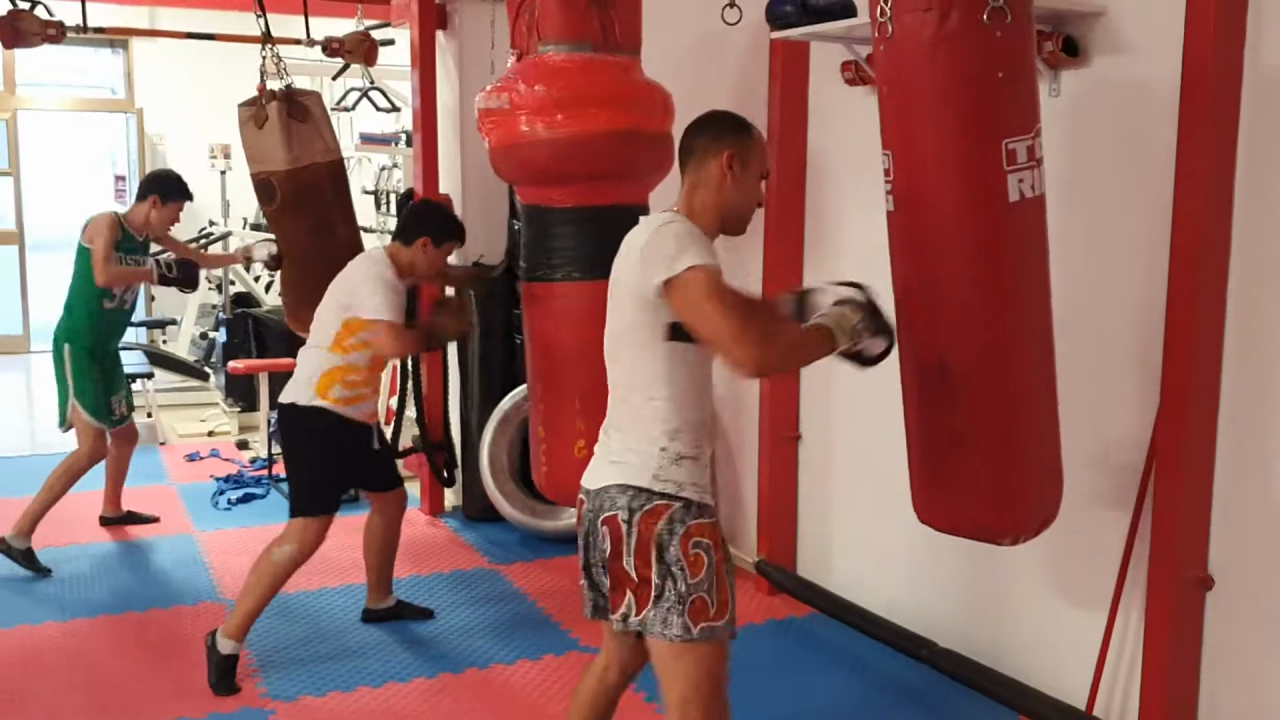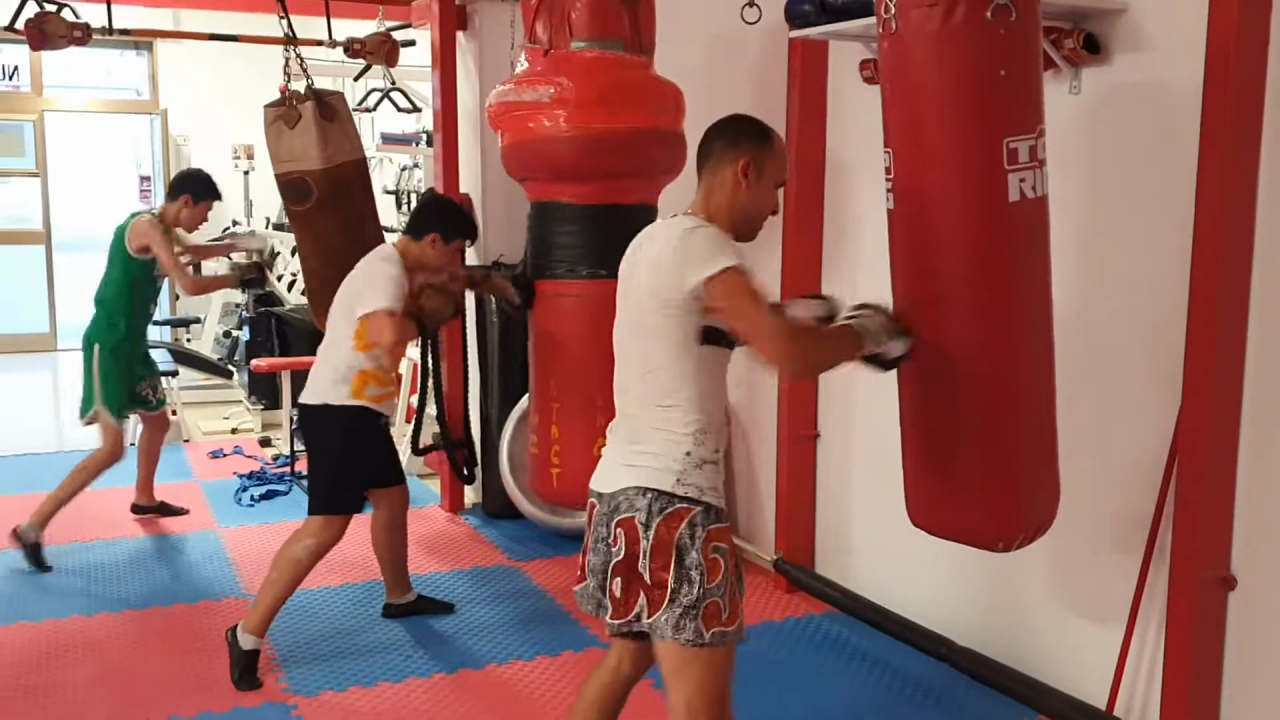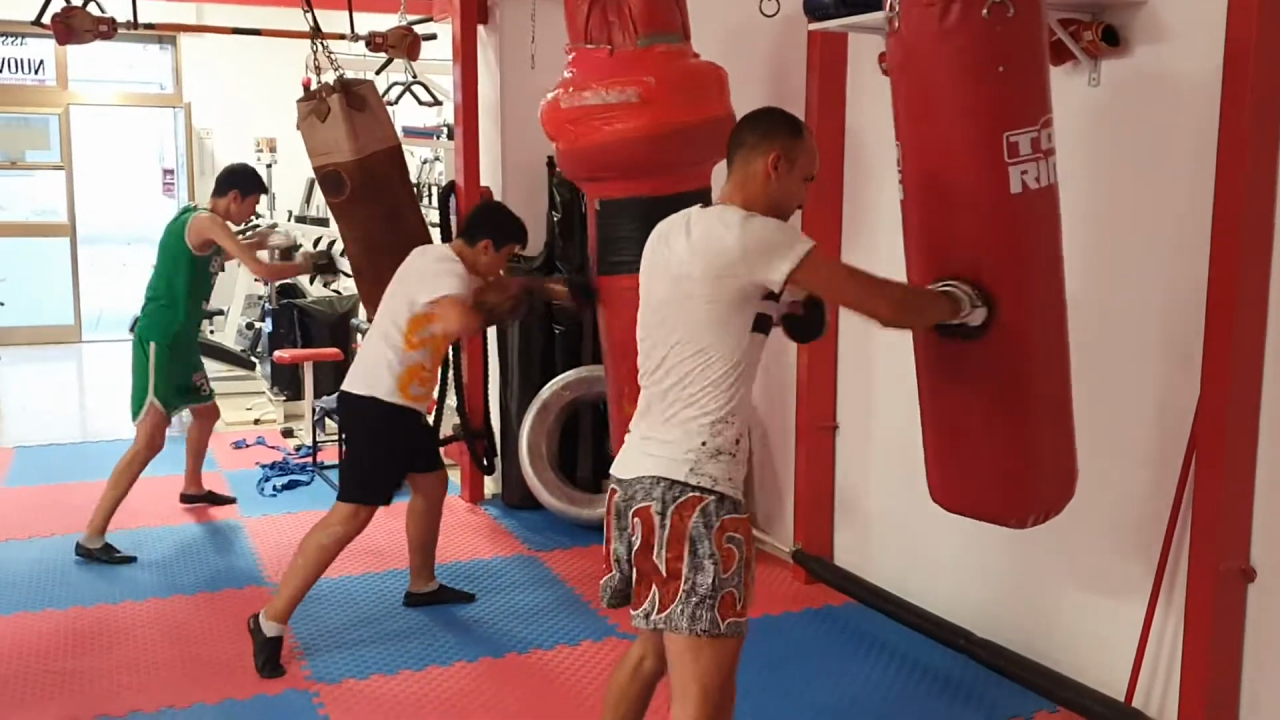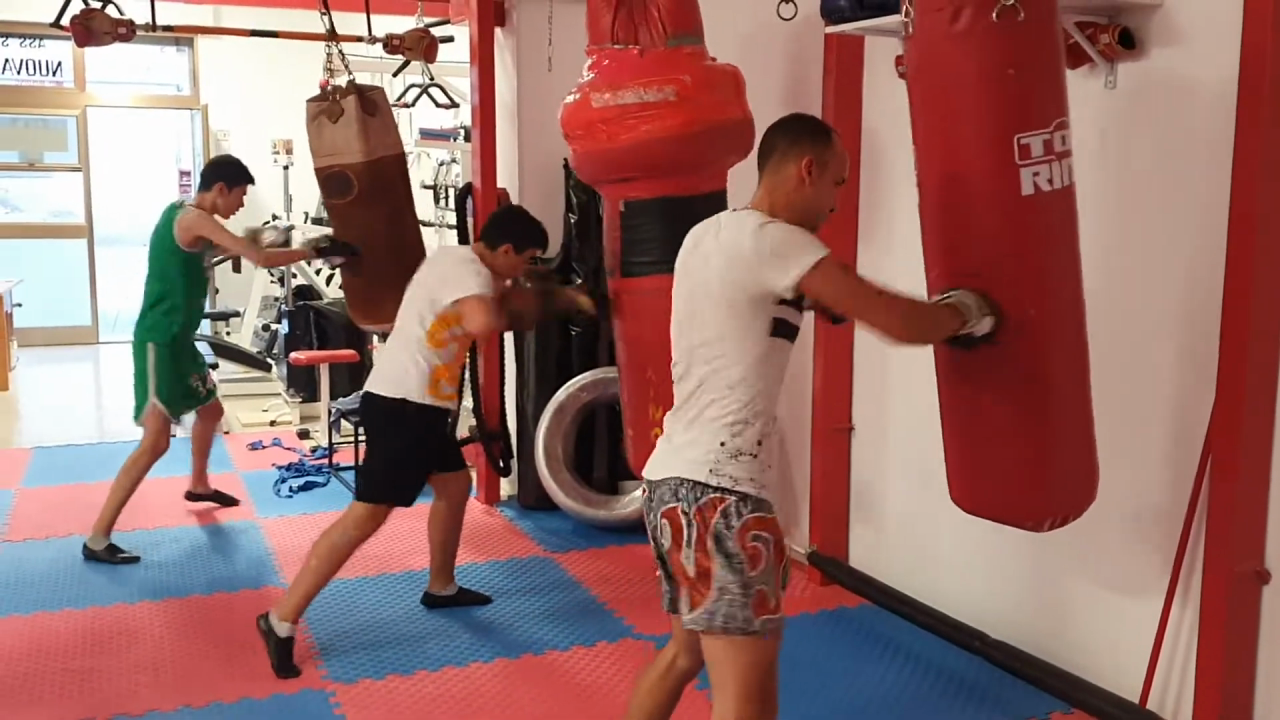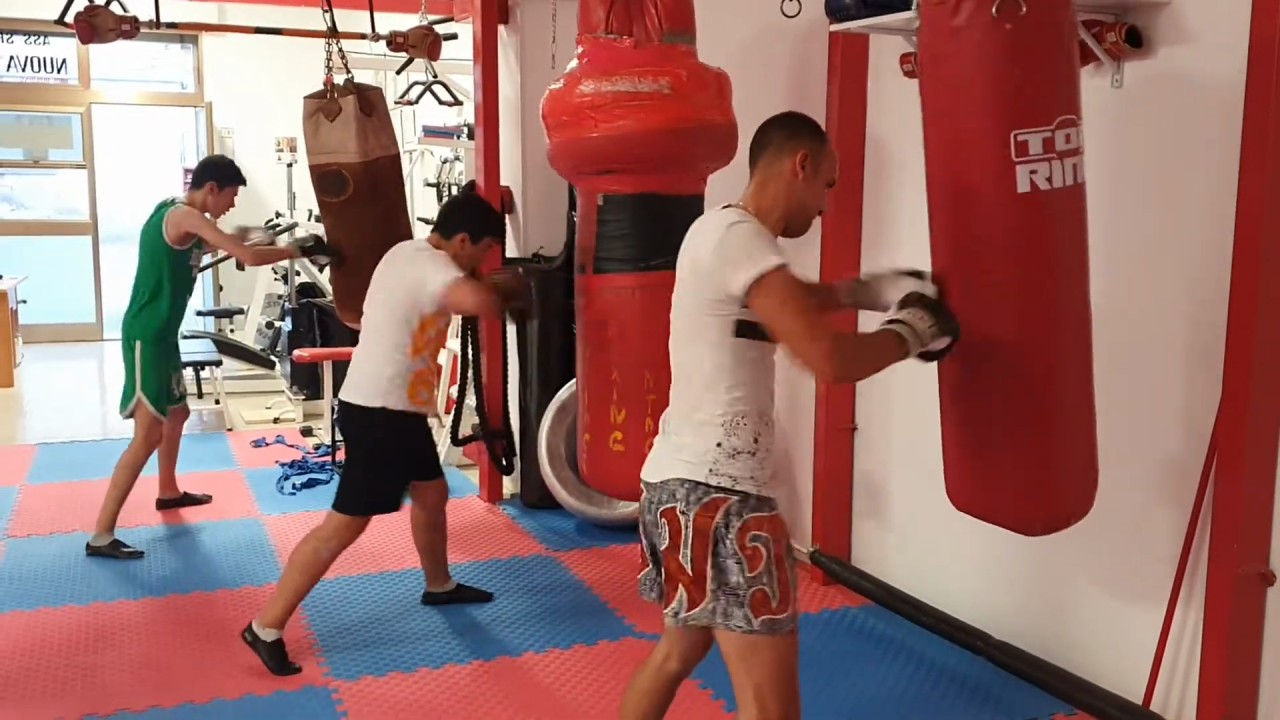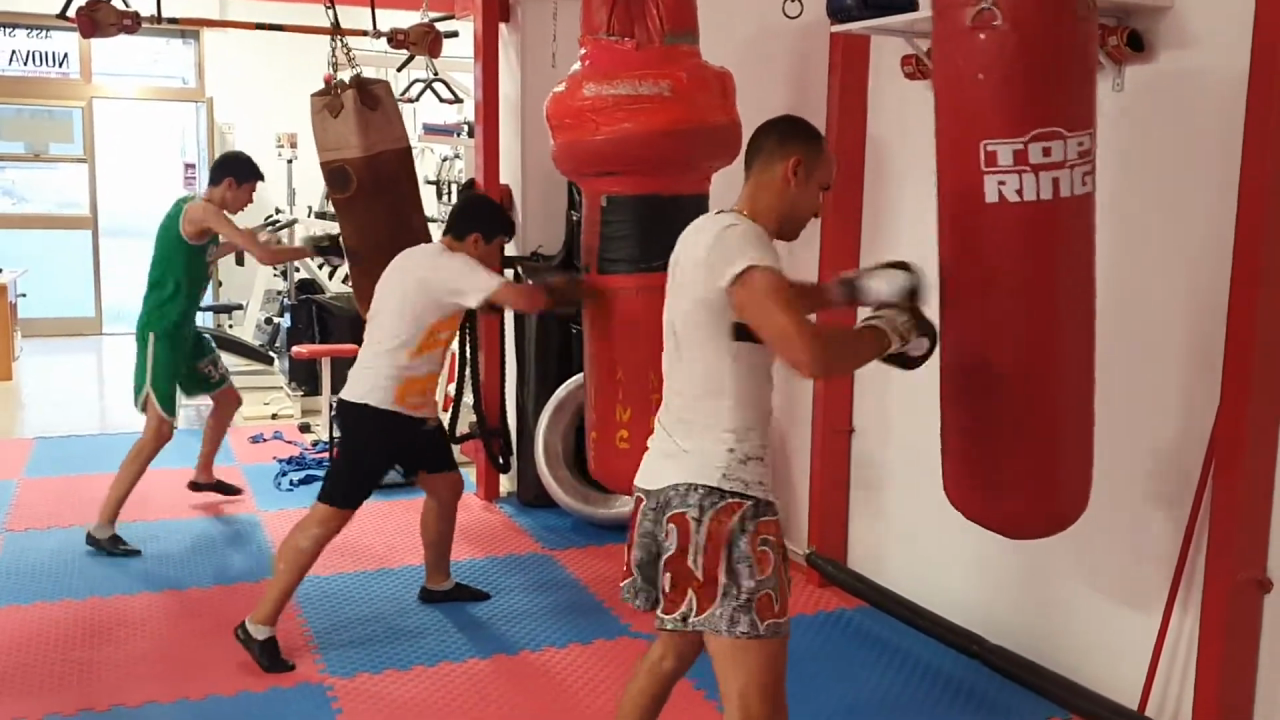
dt=0.7s
person 1, frame 1
left shoulder: (657, 236)
right shoulder: (673, 241)
left elbow: (733, 311)
right elbow: (753, 354)
left wrist: (802, 311)
right wrist: (842, 327)
left hip: (613, 485)
right hip: (657, 495)
left knee: (623, 652)
person 1, frame 2
left shoulder: (651, 243)
right shoulder: (701, 246)
right elbow: (788, 352)
right wrist: (867, 329)
left hip: (617, 485)
right hip: (669, 499)
left knee: (630, 654)
person 1, frame 3
left shoulder: (670, 231)
right shoulder: (753, 236)
right elbow: (889, 305)
left wrist: (788, 306)
right wrist: (960, 301)
left hip: (640, 474)
right hip: (692, 487)
left knee: (654, 648)
person 1, frame 4
left shoulder: (707, 236)
right shoulder: (769, 242)
right elbow: (896, 320)
right wrist: (969, 312)
left hip: (678, 474)
right hip: (719, 487)
left knee: (688, 649)
person 1, frame 5
left shoulder: (714, 230)
right shoulder: (744, 241)
left elbow: (801, 298)
right elbow: (830, 360)
left wrist: (874, 288)
right wrist: (913, 329)
left hip: (673, 476)
right hip: (718, 488)
left knee: (679, 649)
person 1, frame 6
left shoulder: (704, 235)
right shoulder: (740, 240)
right elbow: (812, 353)
left wrist: (847, 288)
right wrist: (890, 327)
left hip: (664, 480)
right hip: (719, 494)
left knee: (672, 652)
person 2, frame 1
left shoulder: (384, 271)
right shoulder: (379, 275)
right elbow: (395, 343)
left wrist: (437, 320)
right wrist: (438, 334)
left hip: (353, 415)
right hip: (313, 412)
left knee: (392, 499)
right knee: (306, 533)
left ankle: (379, 601)
right ankle: (226, 642)
person 2, frame 2
left shoulder: (397, 264)
right shoulder: (388, 270)
right elbow: (385, 332)
left wrist: (486, 286)
right wrist: (424, 317)
left hip: (359, 409)
right hip: (339, 410)
left knee: (392, 502)
right knee: (325, 525)
left ankle: (400, 596)
right ankle: (247, 636)
person 2, frame 3
left shoulder: (439, 259)
right shoulder: (441, 268)
left elbow: (479, 302)
right elbow: (457, 323)
left wrist: (515, 296)
right wrist: (492, 310)
left hip: (402, 402)
right hip: (376, 402)
left knee: (432, 484)
right knee: (351, 515)
left ankle: (422, 584)
right ankle: (270, 623)
person 2, frame 4
left shoulder: (455, 261)
right shoulder: (464, 268)
right elbow: (484, 323)
left hip: (420, 406)
right hip: (405, 406)
left knee: (455, 486)
right knee: (368, 515)
left ankle: (441, 587)
right ankle: (280, 622)
person 2, frame 5
left shoulder: (410, 254)
right shoulder: (433, 266)
right elbow: (475, 301)
left wrist: (496, 286)
right wrist: (505, 294)
left hip: (395, 408)
right hip: (380, 412)
left knee: (432, 494)
right knee: (345, 525)
left ankle: (439, 584)
right ankle: (266, 628)
person 2, frame 6
left shoulder: (424, 258)
right shoulder: (452, 268)
right elbow: (521, 299)
right wrist: (560, 289)
left hip: (411, 408)
right hip: (376, 409)
left knee: (447, 488)
right knee: (329, 517)
left ankle: (438, 583)
right ankle: (259, 625)
person 3, frame 1
left shoulder: (148, 234)
right shoulder: (105, 224)
left elbow: (197, 258)
right elbow: (103, 277)
left wrist: (245, 254)
right wrist: (157, 271)
left hip: (104, 348)
right hip: (77, 346)
left knee: (125, 434)
right knee: (93, 448)
left ankle: (112, 509)
person 3, frame 2
left shoulder: (161, 228)
right shoulder: (148, 226)
left elbow: (193, 252)
right elbow: (190, 286)
left wrist: (235, 245)
right wrist: (241, 276)
left hip: (132, 342)
right hip: (108, 343)
left knee: (158, 422)
right knee: (112, 449)
left ankle: (145, 500)
right ankle: (32, 529)
person 3, frame 3
left shoulder: (195, 219)
right shoulder: (207, 223)
left elbow: (221, 255)
right elbow: (262, 271)
left wrist: (261, 242)
right wrist: (308, 264)
left hip: (179, 337)
right hip: (159, 340)
left knee: (207, 411)
right knee: (149, 440)
left ankle: (193, 487)
right ankle: (91, 537)
person 3, frame 4
left shoulder: (199, 217)
right shoulder: (193, 218)
left elbow: (242, 244)
right elbow: (261, 262)
left wrist: (256, 239)
right wrist: (322, 251)
left hip: (180, 337)
right hip: (158, 340)
left knee: (210, 409)
right knee: (156, 441)
left ankle: (200, 486)
right ankle: (98, 539)
person 3, frame 5
left shoulder: (179, 212)
right shoulder: (186, 216)
left elbow: (191, 253)
right elbow: (248, 256)
left wrist: (241, 236)
right wrist: (299, 249)
left hip: (162, 333)
right hip: (148, 336)
left knee: (177, 412)
right knee: (148, 435)
left ankle: (169, 491)
right ankle: (101, 536)
person 3, frame 6
left shoulder: (207, 211)
right shoulder: (202, 212)
right elbow: (262, 255)
left wrist: (279, 245)
right wrist: (313, 251)
left hip: (183, 328)
right hip: (162, 330)
left knee: (228, 397)
right knee: (159, 430)
left ankle: (204, 474)
right ankle: (102, 528)
